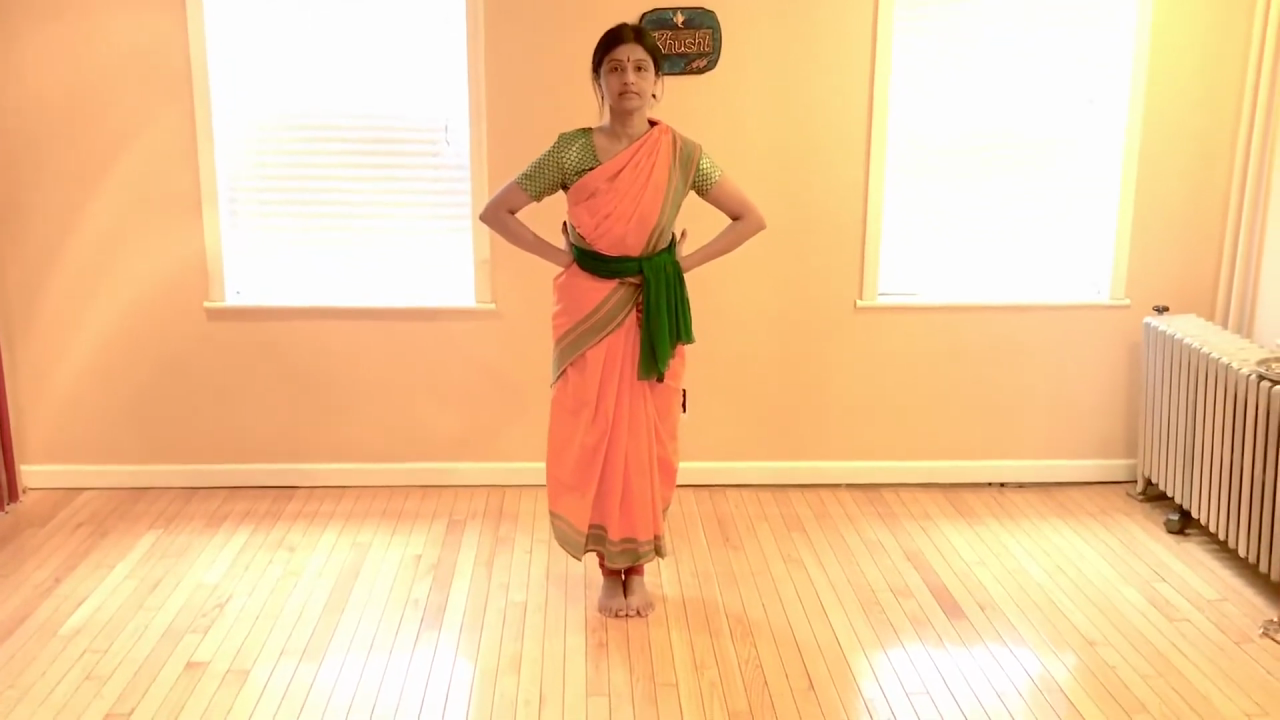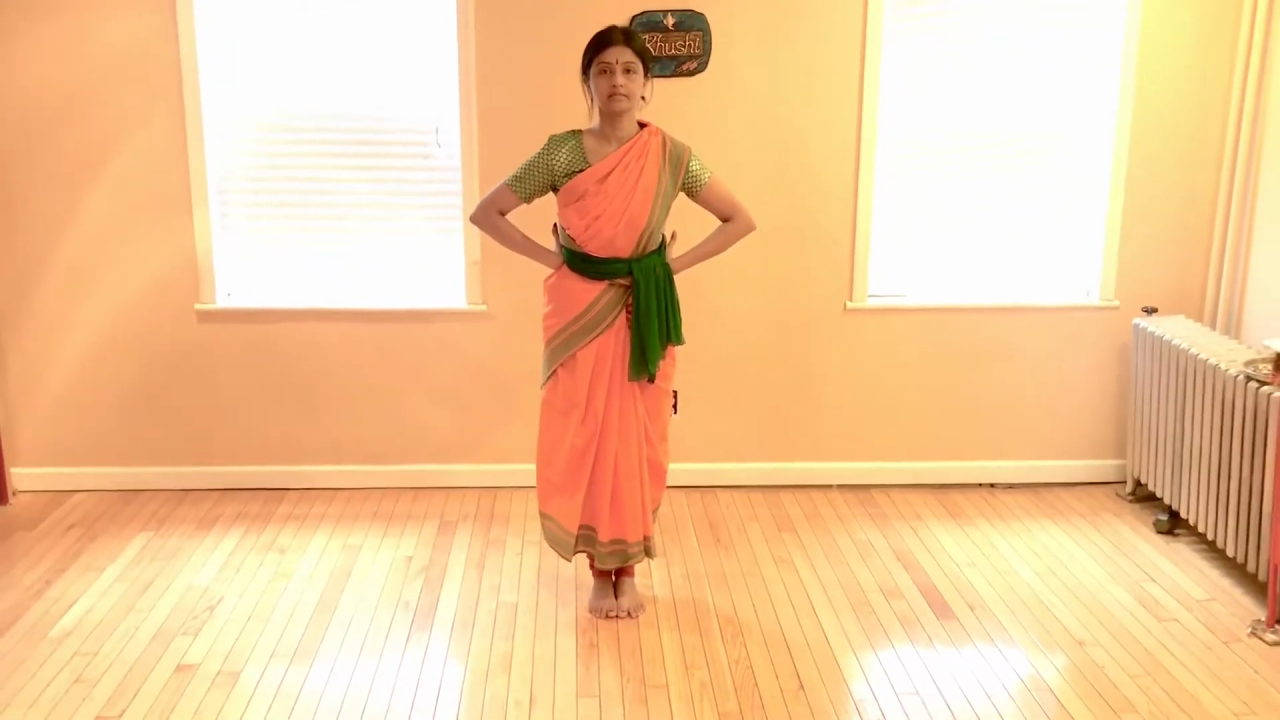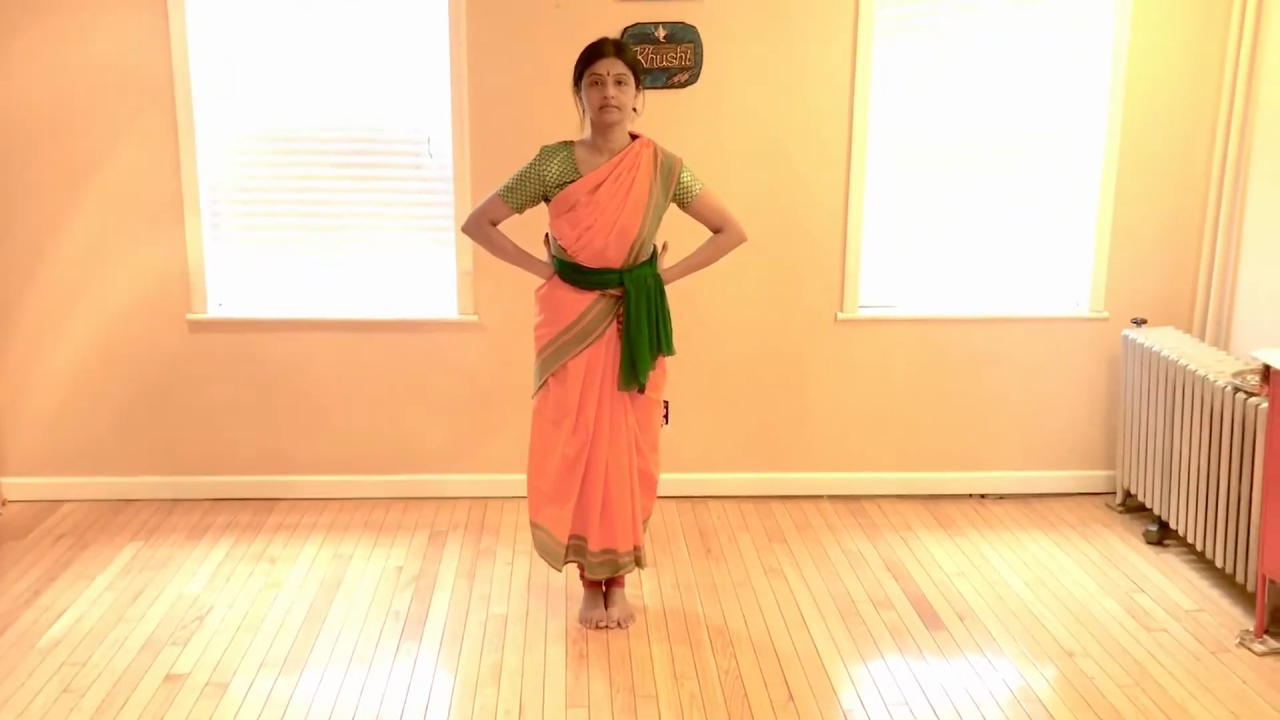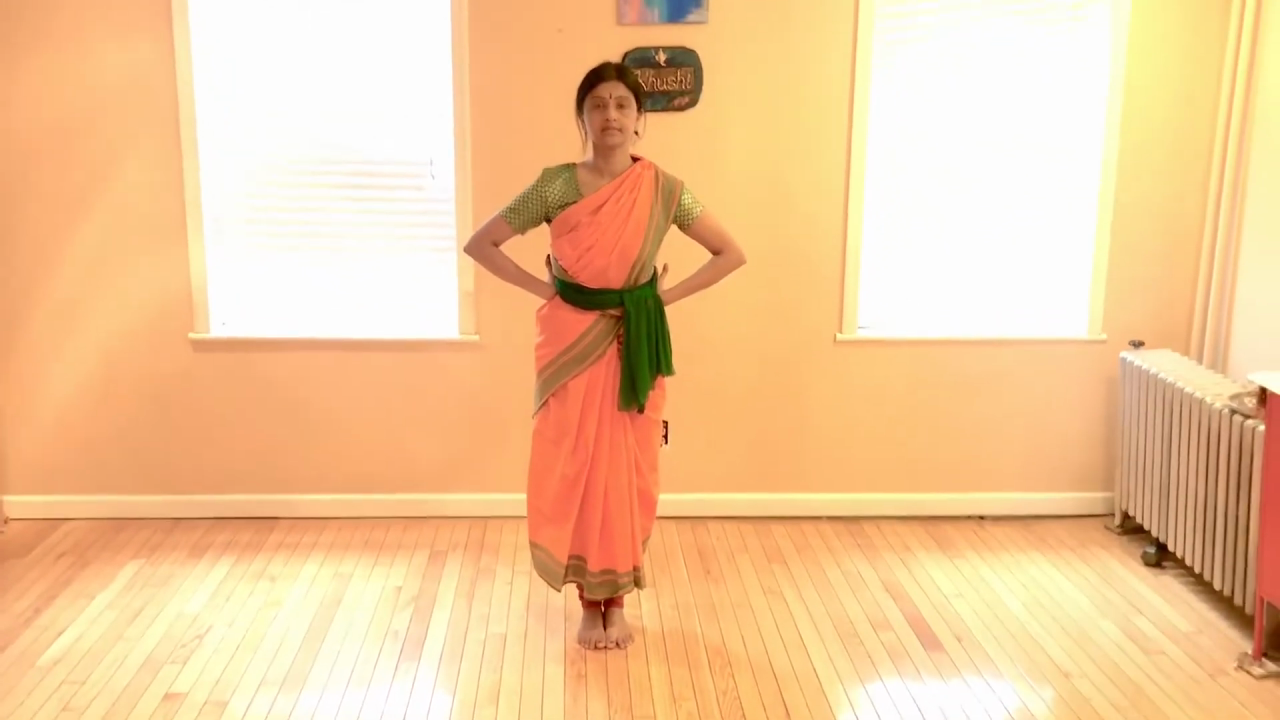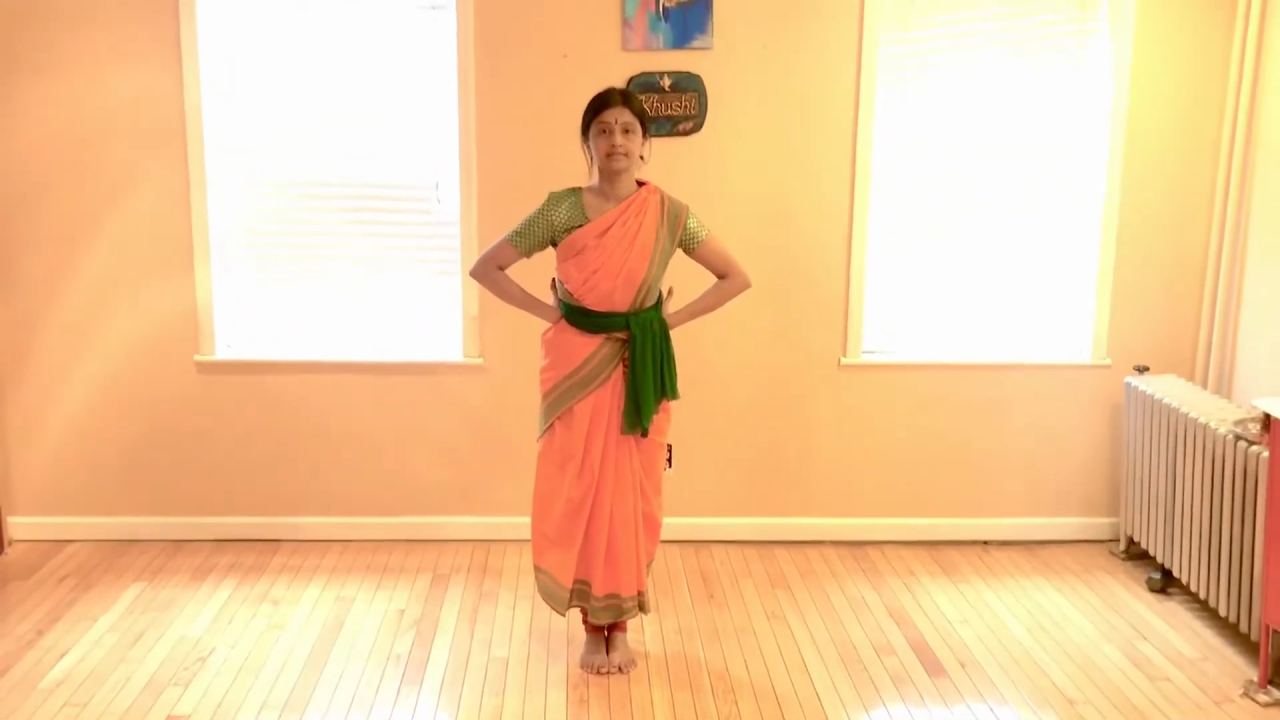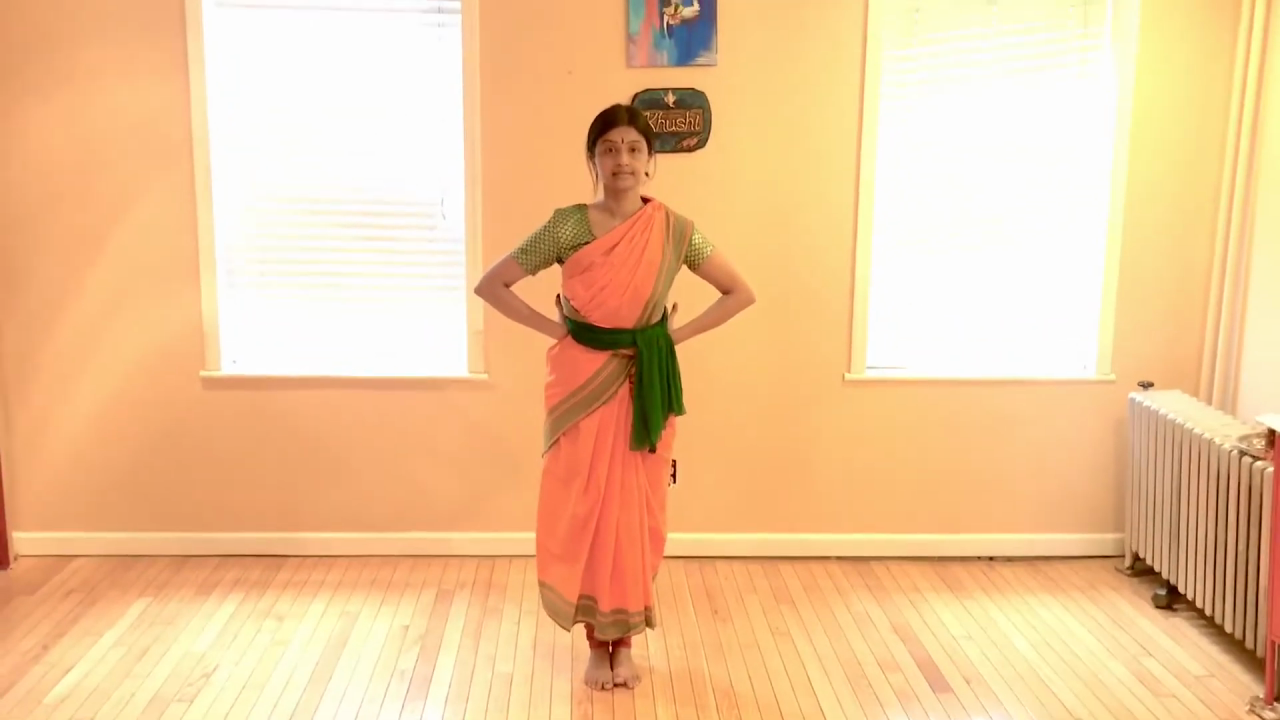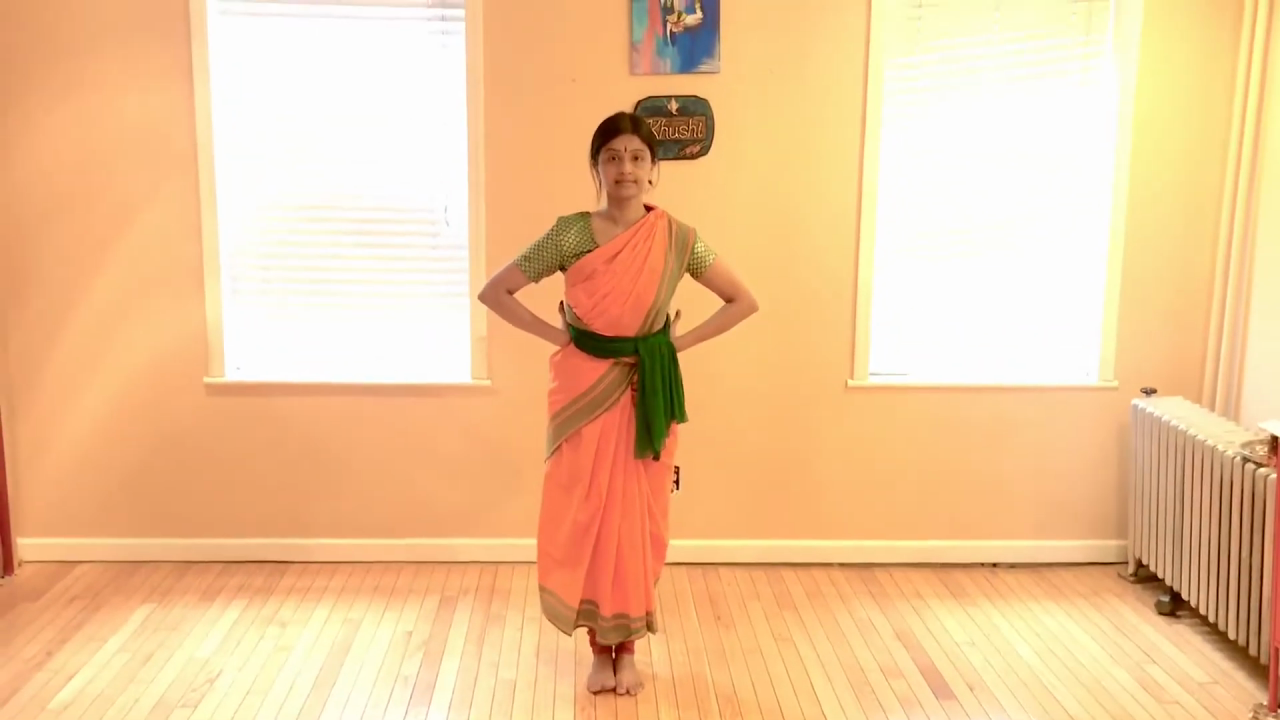
dt=0.3s
person 1, frame 1
left shoulder: (682, 154)
right shoulder: (572, 151)
left elbow: (750, 219)
right elbow: (495, 211)
left wrist: (686, 261)
right wrist: (560, 256)
left hip: (653, 312)
right hip: (589, 309)
left knee: (645, 438)
right knee: (594, 438)
left ankle: (637, 567)
right ankle: (609, 571)
person 1, frame 2
left shoulder: (671, 156)
right shoulder: (561, 153)
left elbow: (740, 220)
right elbow: (485, 213)
left wrist: (676, 263)
right wrist: (550, 257)
left hip: (643, 313)
right hip: (580, 311)
left knee: (636, 438)
right knee: (584, 439)
left ankle: (628, 568)
right ankle: (600, 571)
person 1, frame 3
left shoulder: (663, 167)
right shoulder: (552, 163)
left elbow: (731, 231)
right elbow: (477, 223)
left wrist: (668, 274)
right wrist: (541, 267)
left hip: (634, 325)
right hip: (570, 321)
left knee: (626, 450)
right knee: (575, 449)
left ankle: (618, 579)
right ankle: (591, 581)
person 1, frame 4
left shoulder: (663, 190)
right shoulder: (555, 185)
left elbow: (730, 253)
right elbow: (479, 243)
left wrist: (668, 294)
right wrist: (542, 288)
left hip: (634, 344)
right hip: (571, 342)
left knee: (627, 470)
right knee: (574, 468)
left ankle: (617, 599)
right ankle: (589, 601)
person 1, frame 5
left shoulder: (668, 214)
right shoulder: (561, 209)
left elbow: (735, 278)
right elbow: (485, 268)
left wrist: (673, 318)
right wrist: (547, 311)
left hip: (639, 369)
right hip: (576, 366)
left knee: (630, 493)
right knee: (578, 492)
left ankle: (620, 625)
right ankle: (591, 626)
person 1, frame 6
left shoulder: (674, 230)
right shoulder: (566, 225)
left elbow: (739, 292)
right elbow: (491, 284)
left wrist: (678, 333)
right wrist: (553, 327)
left hip: (644, 384)
right hip: (582, 382)
left knee: (635, 509)
right knee: (584, 509)
left ankle: (624, 640)
right ankle: (597, 642)
person 1, frame 7
left shoulder: (677, 239)
right shoulder: (569, 234)
left elbow: (743, 302)
right elbow: (493, 292)
left wrist: (680, 342)
right wrist: (556, 335)
left hip: (647, 392)
right hip: (584, 389)
left knee: (638, 516)
right knee: (586, 515)
left ankle: (628, 647)
right ankle: (599, 648)
